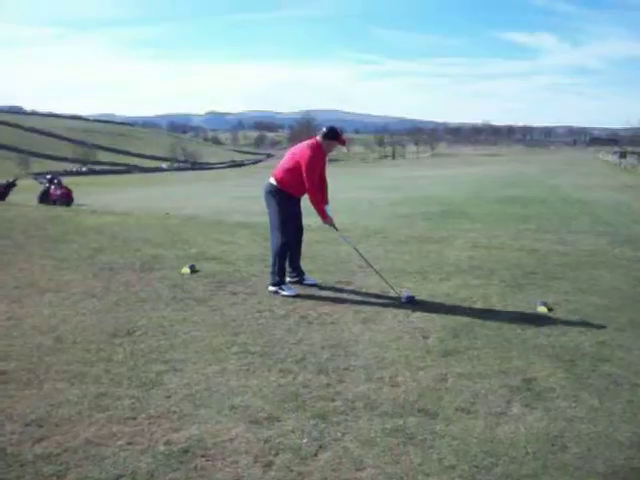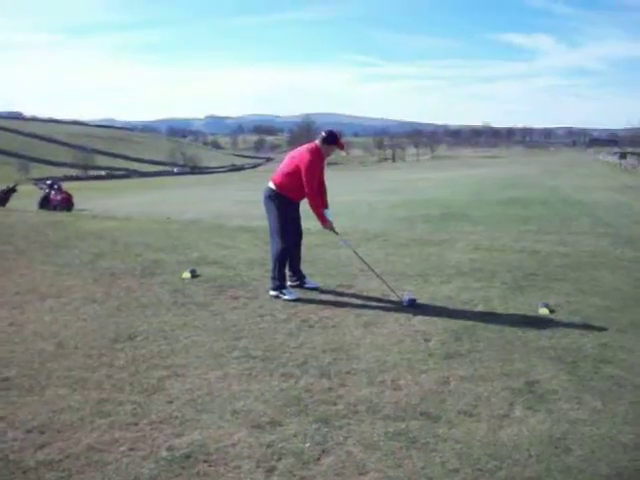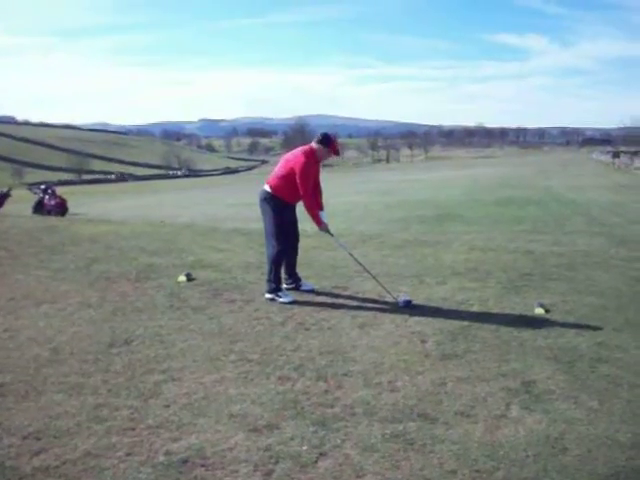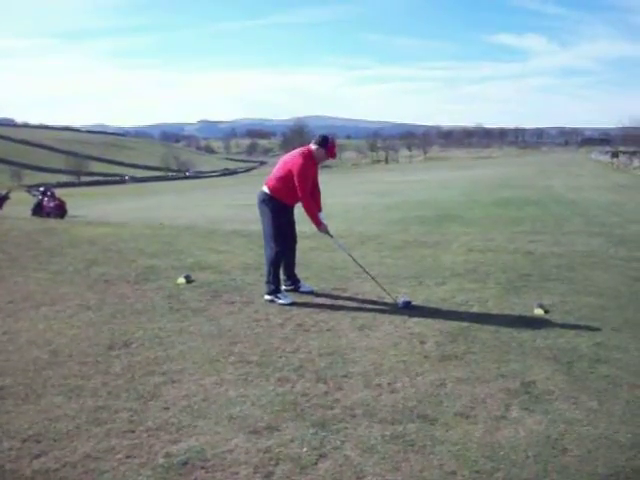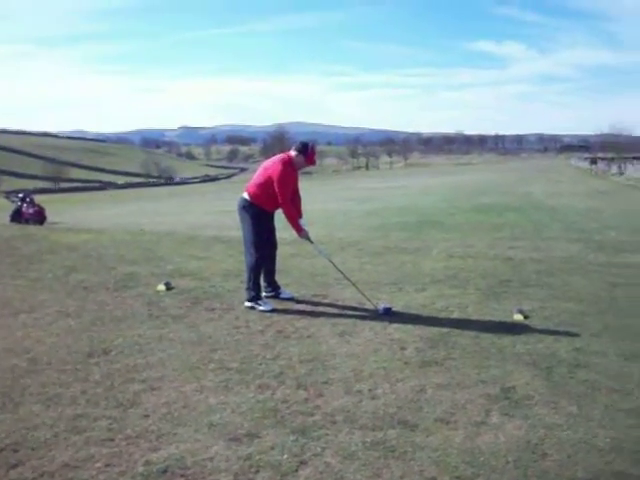
dt=0.3s
person 1, frame 1
left shoulder: (319, 152)
right shoulder: (309, 154)
left elbow: (321, 181)
right elbow: (312, 189)
left wrist: (326, 208)
right wrist: (324, 215)
left hip: (291, 194)
right hip: (278, 193)
left knee: (296, 233)
right knee: (283, 236)
left ankle: (295, 274)
right ankle: (276, 282)
person 1, frame 2
left shoulder: (316, 155)
right shoulder: (309, 158)
left elbow: (320, 185)
right elbow: (311, 193)
left wrist: (326, 212)
right wrist: (323, 220)
left hip: (289, 198)
right hip: (277, 197)
left knee: (295, 238)
right knee: (283, 241)
left ankle: (296, 277)
right ankle: (277, 286)
person 1, frame 3
left shoulder: (313, 158)
right shoulder: (303, 160)
left elbow: (315, 188)
right elbow: (306, 195)
left wrist: (321, 214)
right wrist: (319, 222)
left hip: (285, 201)
right hip: (272, 200)
left knee: (292, 240)
right knee: (278, 244)
left ankle: (291, 280)
right ankle: (273, 289)
person 1, frame 4
left shoulder: (311, 160)
right shoulder: (301, 162)
left elbow: (314, 189)
right elbow: (305, 197)
left wrist: (320, 216)
right wrist: (318, 223)
left hip: (284, 202)
right hip: (271, 201)
left knee: (290, 242)
right knee: (276, 246)
left ankle: (290, 281)
right ankle: (272, 290)
person 1, frame 5
left shoulder: (291, 166)
right shoulder: (281, 168)
left elbow: (295, 196)
right elbow: (285, 203)
left wrist: (301, 222)
right wrist: (299, 229)
left hip: (264, 209)
right hip: (251, 208)
left knee: (270, 249)
right knee: (256, 252)
left ankle: (271, 288)
right ankle: (252, 297)
